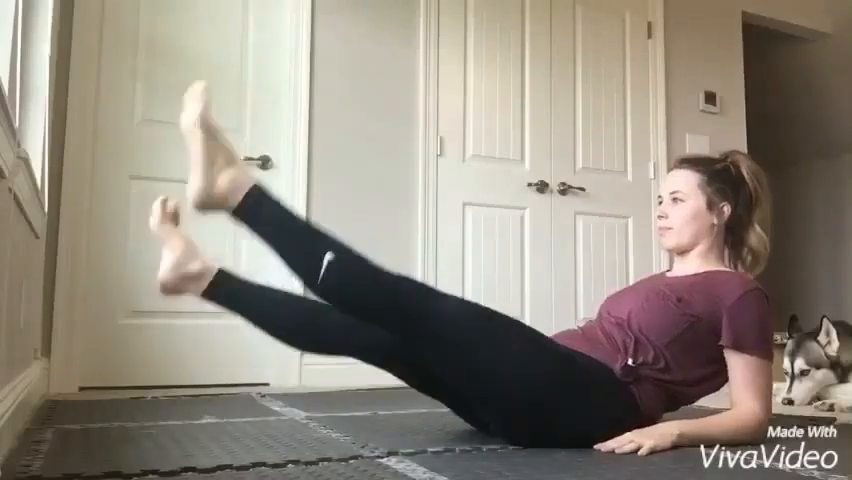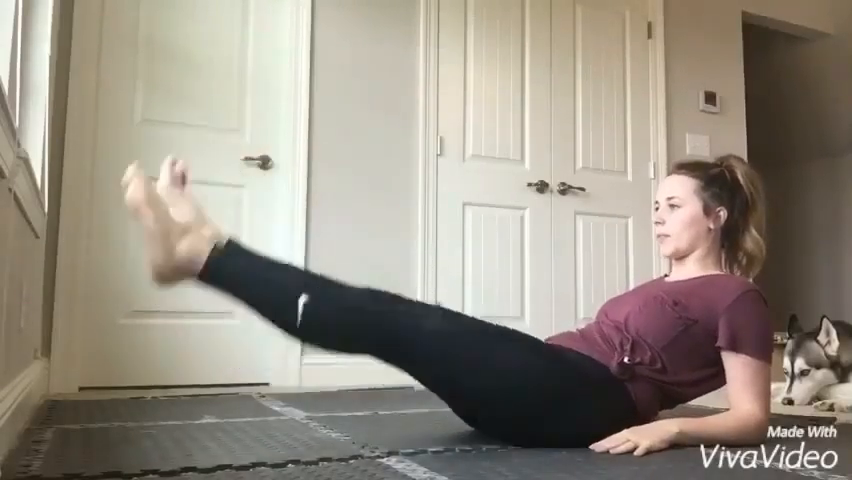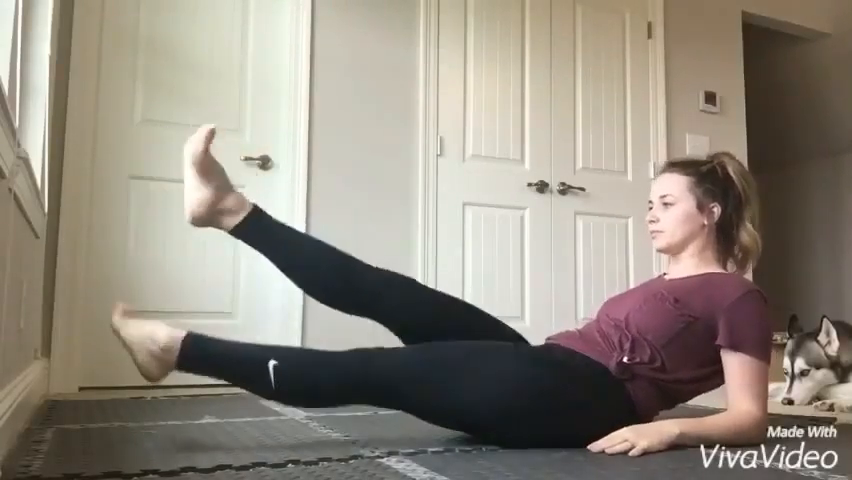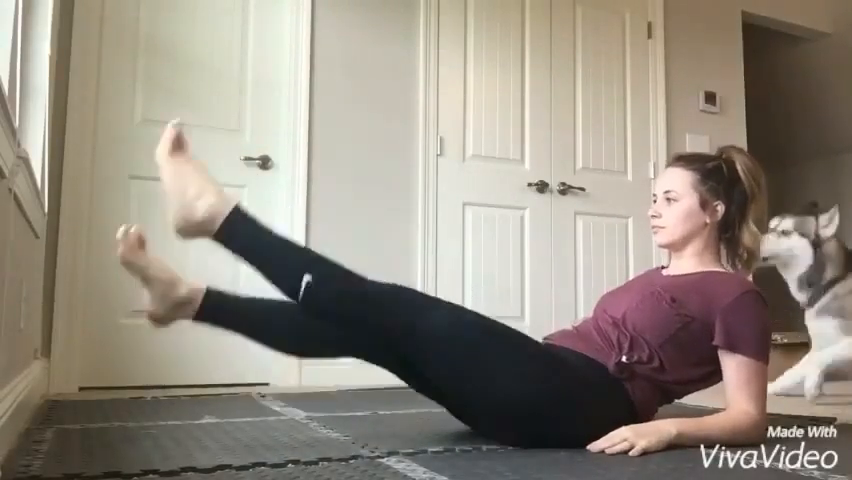
dt=0.7s
person 1, frame 1
left shoulder: (738, 294)
right shoulder: (668, 283)
left elbow: (754, 415)
left wrist: (675, 427)
left hip: (588, 405)
right hip: (555, 394)
left knee: (408, 306)
right knee: (369, 327)
right ankle: (202, 277)
person 1, frame 2
left shoulder: (737, 301)
right shoulder: (667, 287)
left elbow: (750, 417)
left wrist: (668, 423)
left hip: (581, 403)
right hip: (549, 390)
left knee: (389, 321)
right knee: (396, 329)
left ankle: (205, 253)
right ankle: (201, 252)
person 1, frame 3
left shoulder: (735, 298)
right shoulder: (666, 286)
left elbow: (750, 417)
left wrist: (670, 428)
left hip: (583, 405)
right hip: (546, 386)
left knee: (370, 370)
right knee: (392, 296)
left ankle: (181, 348)
right ankle: (234, 211)
person 1, frame 4
left shoulder: (734, 298)
right shoulder: (658, 279)
left elbow: (749, 417)
left wrist: (667, 426)
left hip: (582, 405)
right hip: (541, 389)
left knee: (399, 312)
right knee: (367, 320)
right ankle: (193, 298)
